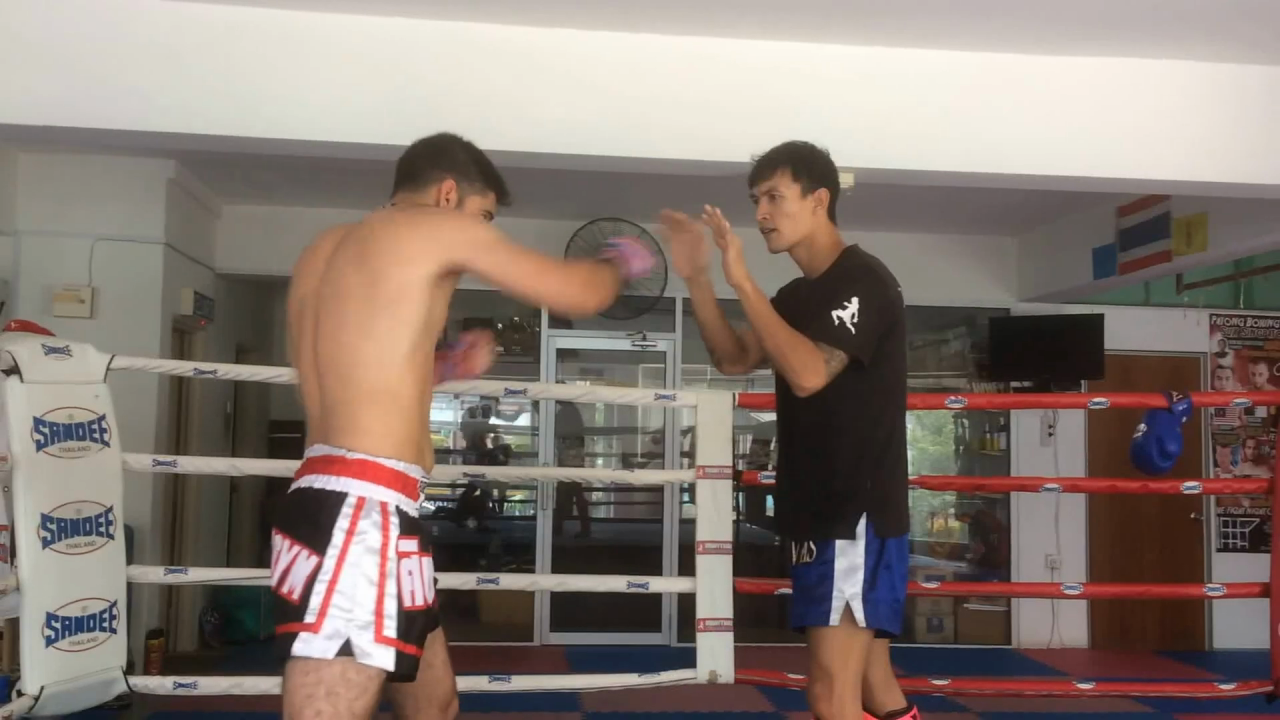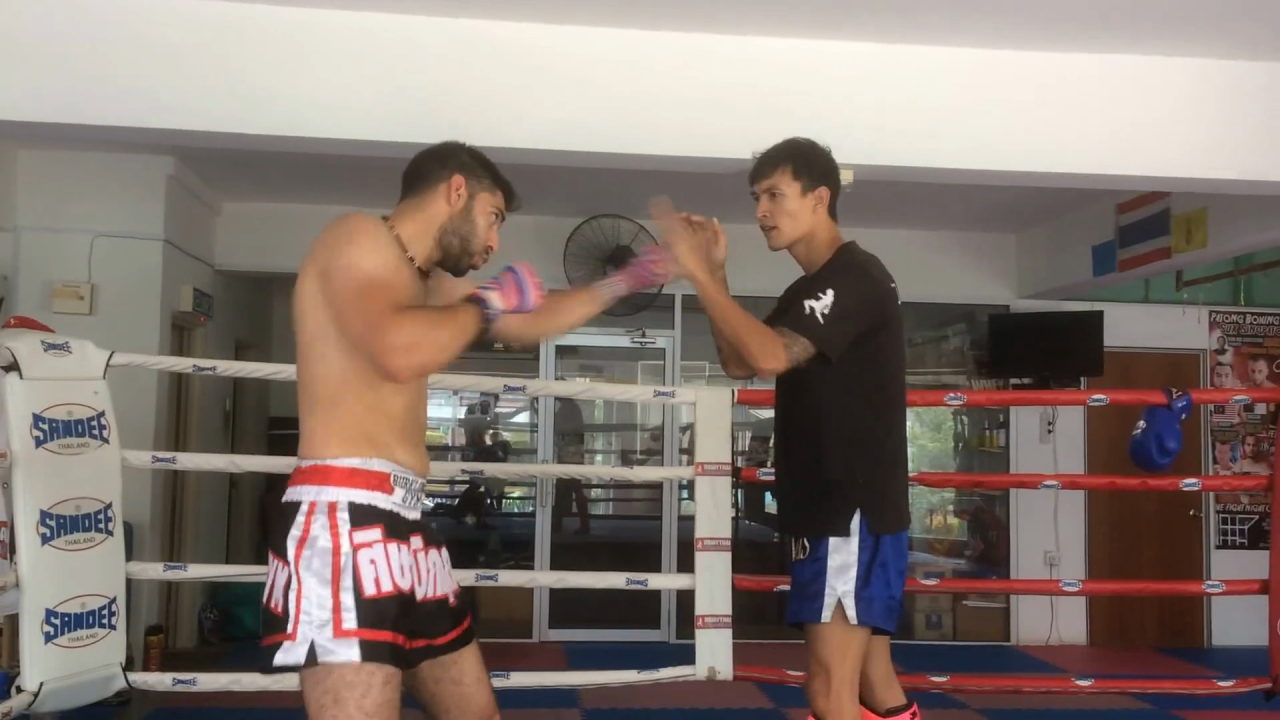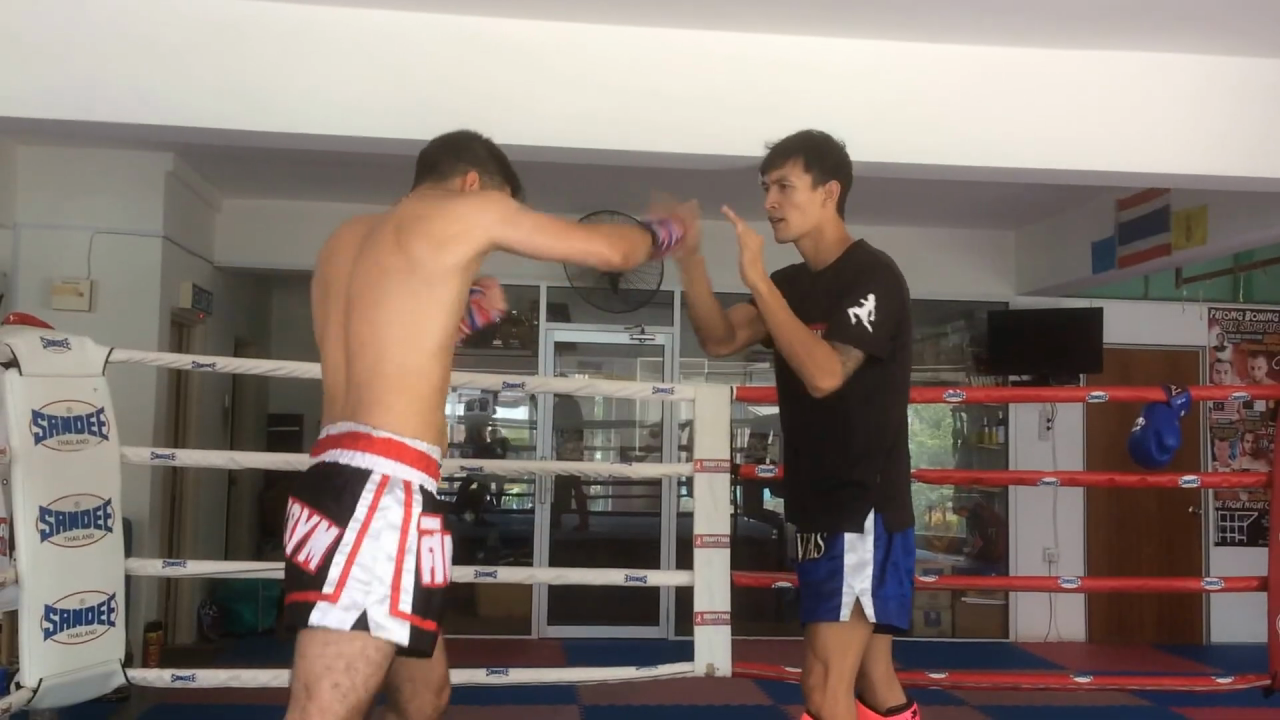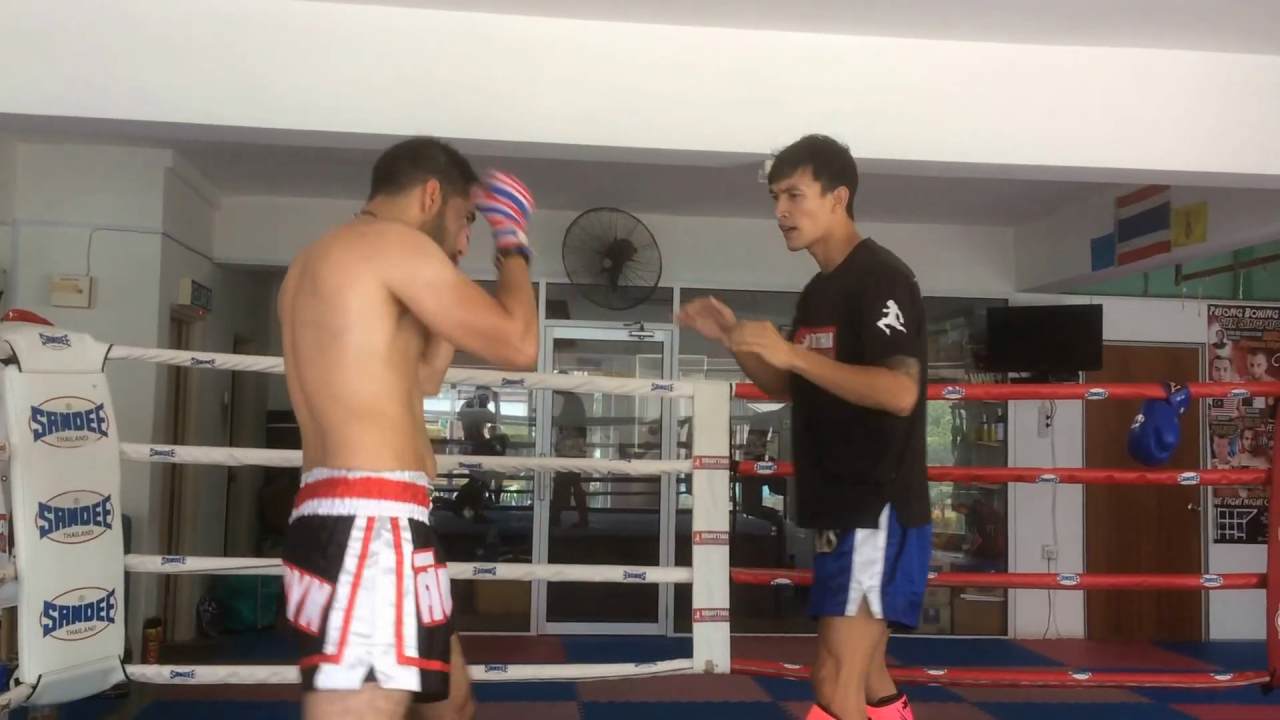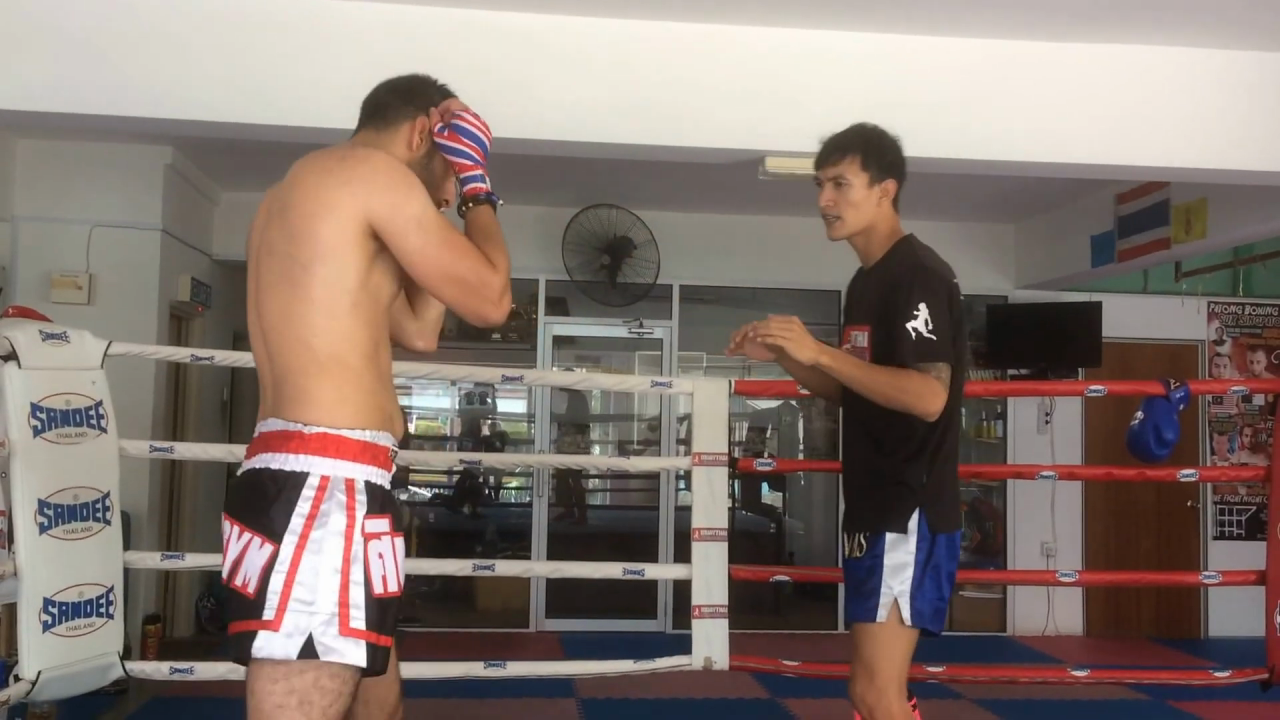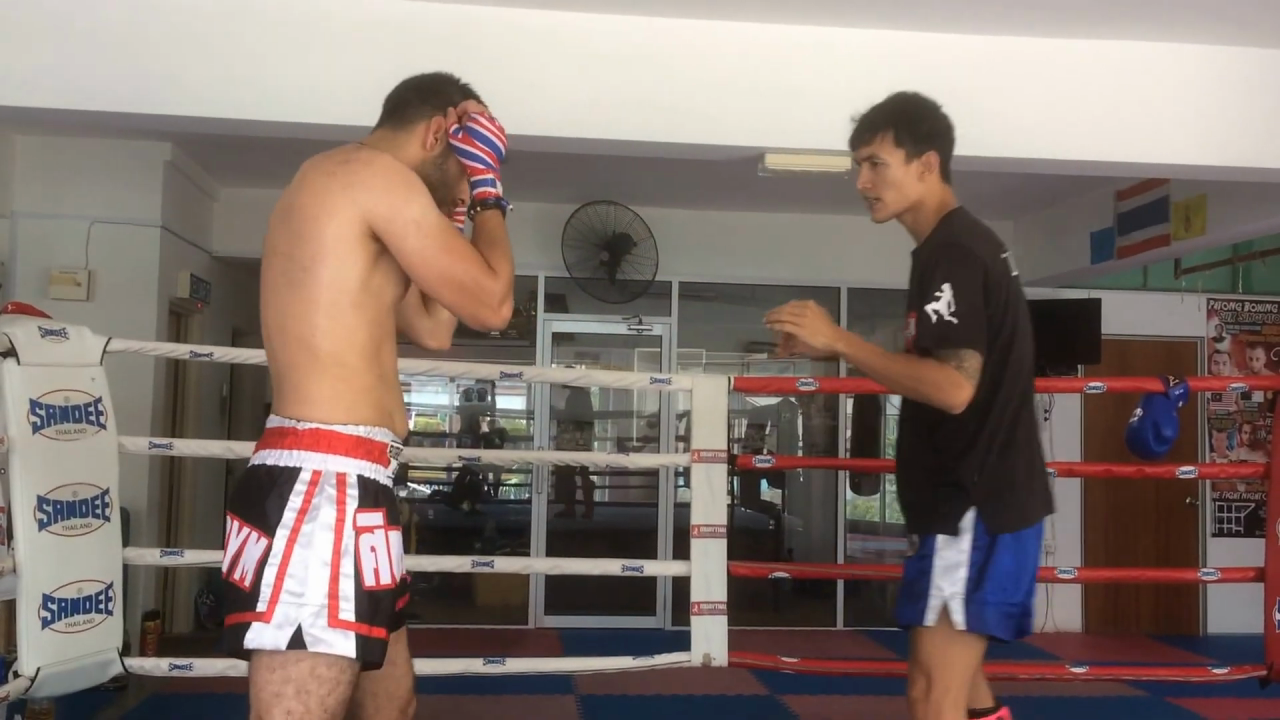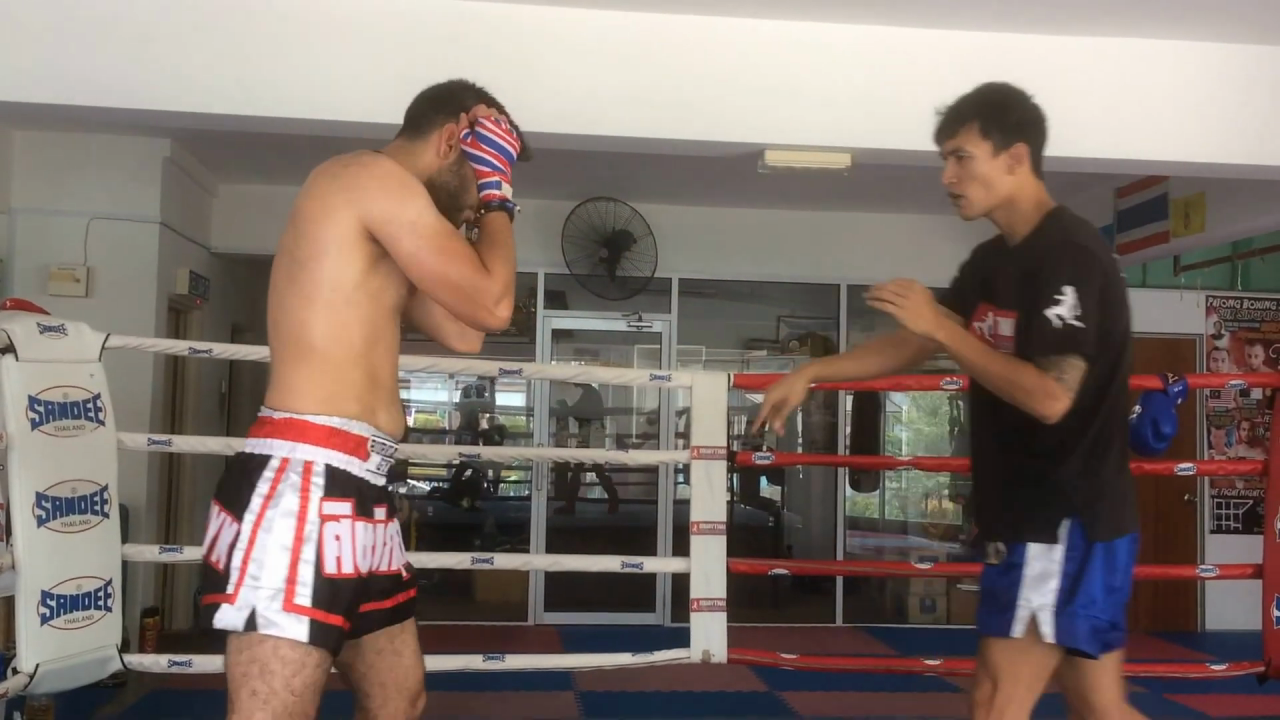
dt=0.3s
person 1, frame 1
left shoulder: (327, 251)
right shoulder: (432, 228)
right elbow: (575, 293)
left wrist: (442, 370)
right wrist: (624, 260)
left hip: (354, 510)
right hip: (360, 512)
person 1, frame 2
left shoulder: (422, 280)
right shoulder: (354, 239)
left elbow: (534, 321)
right elbow: (400, 355)
left wrist: (628, 280)
right wrist: (485, 302)
left hip: (398, 526)
right hip: (344, 518)
person 1, frame 3
left shoulder: (347, 239)
right shoulder: (463, 210)
right elbow: (608, 250)
right wrist: (661, 231)
left hip: (344, 481)
right hip: (380, 488)
person 1, frame 4
left shoulder: (321, 261)
right shoulder: (391, 243)
right elbow: (516, 344)
left wrist: (443, 295)
right wrist: (511, 237)
left hip: (342, 523)
right hip: (370, 529)
person 1, frame 5
left shoulder: (309, 192)
right shoulder: (372, 170)
left elbow: (417, 330)
right elbow: (489, 299)
left wrist: (435, 212)
right wrist: (476, 184)
left hip: (306, 482)
right hip: (323, 488)
person 1, frame 6
left shoulder: (334, 192)
right shoulder: (374, 172)
left elbow: (432, 327)
right elbow: (490, 303)
left wrist: (449, 219)
right wrist: (487, 187)
left hip: (332, 484)
right hip: (325, 484)
person 1, frame 7
left shoulder: (374, 214)
right shoulder: (377, 176)
left elbow: (463, 334)
right elbow: (491, 304)
left wrist: (480, 211)
right wrist: (498, 193)
left hip: (351, 487)
right hip: (304, 481)
person 2, frame 1
left shoulder: (862, 280)
right shoulder: (800, 294)
left elbow: (808, 373)
right elbow: (733, 360)
left wrist: (743, 282)
right wrist: (697, 277)
left hip: (855, 514)
right hip: (825, 511)
person 2, frame 2
left shoulder: (856, 276)
right shoulder: (806, 291)
left elbow: (770, 357)
right elbow: (741, 364)
left wrist: (701, 276)
right wrist: (713, 275)
left hip: (853, 510)
right hip: (830, 507)
person 2, frame 3
left shoulder: (871, 274)
right shoulder: (796, 281)
left elbow: (822, 374)
right elbow: (718, 339)
left wrist: (758, 280)
right wrist: (689, 257)
left hip: (860, 506)
right hip: (825, 506)
person 2, frame 4
left shoulder: (882, 277)
right shoulder: (818, 291)
left elbow: (899, 392)
right elbow: (781, 385)
left wrist: (792, 353)
right wrist: (728, 334)
left hip: (877, 506)
right hip: (842, 505)
person 2, frame 5
left shoulder: (917, 275)
right shoulder: (869, 280)
left elbow: (925, 397)
left wrist: (817, 352)
right wrist: (783, 356)
left hip: (908, 510)
right hip: (883, 507)
person 2, frame 6
left shoulder: (953, 253)
right shoulder: (952, 248)
left elbow: (953, 387)
left wrist: (839, 339)
right wrist: (833, 346)
left hip: (971, 507)
right hip: (979, 501)
person 2, frame 7
left shoulder: (1070, 255)
right shoulder: (996, 258)
left elbow: (1050, 397)
right elbow: (919, 350)
left wrist: (940, 324)
right wrist: (818, 372)
left hip: (1062, 518)
right hip: (1047, 515)
